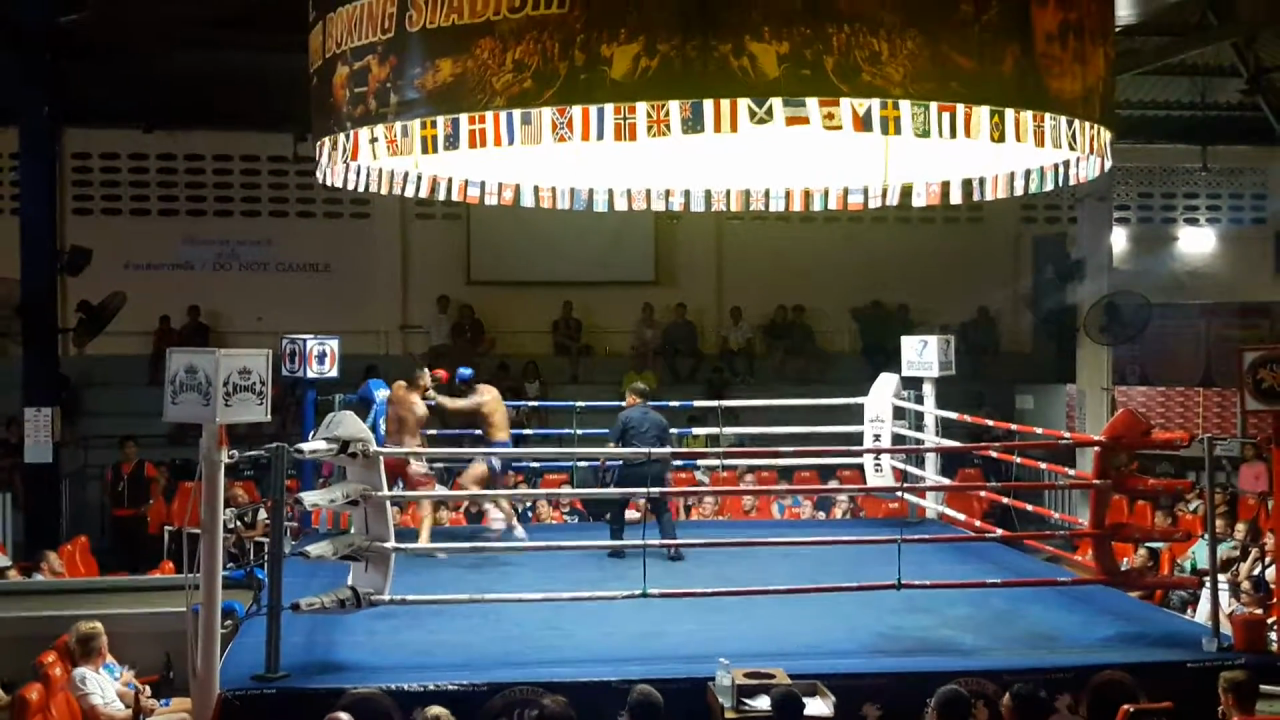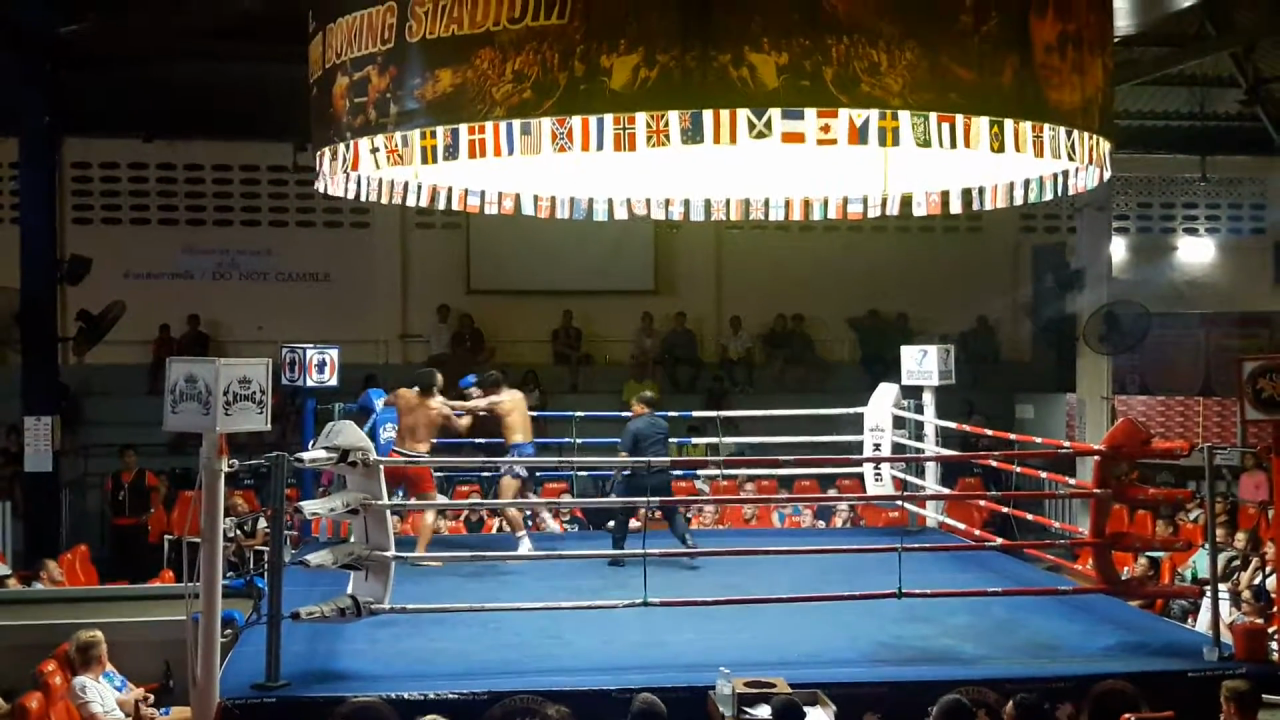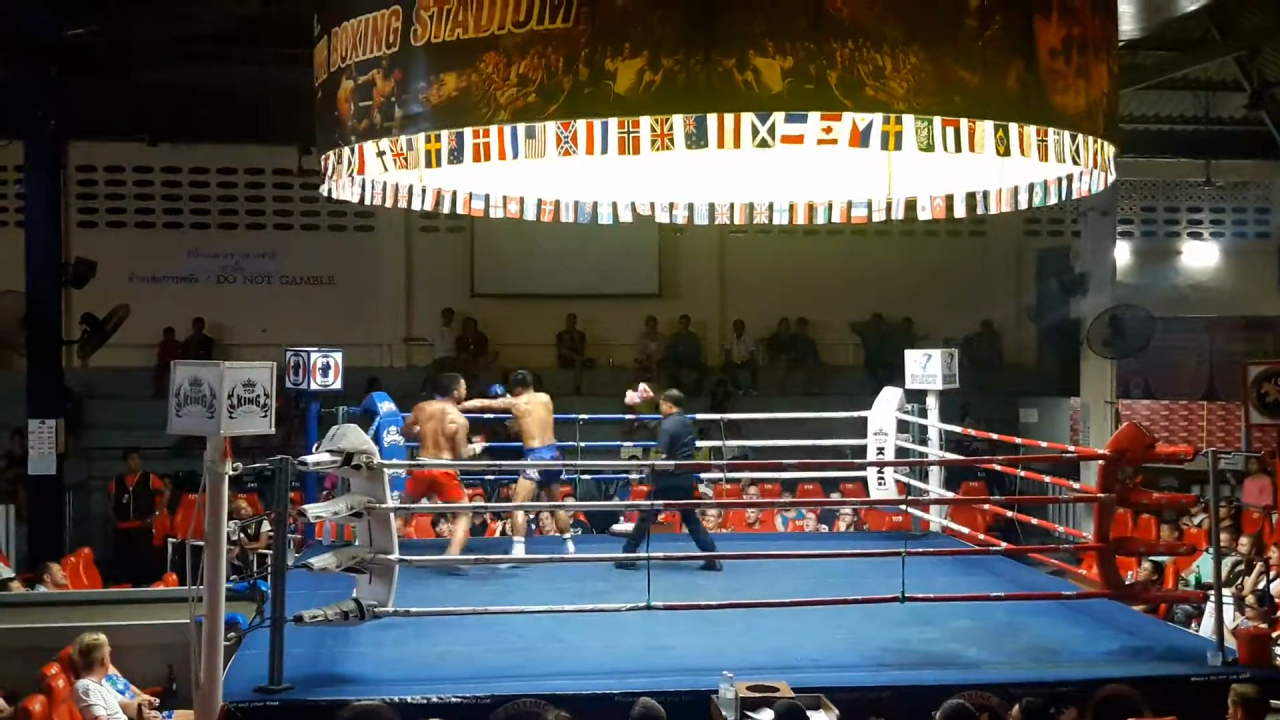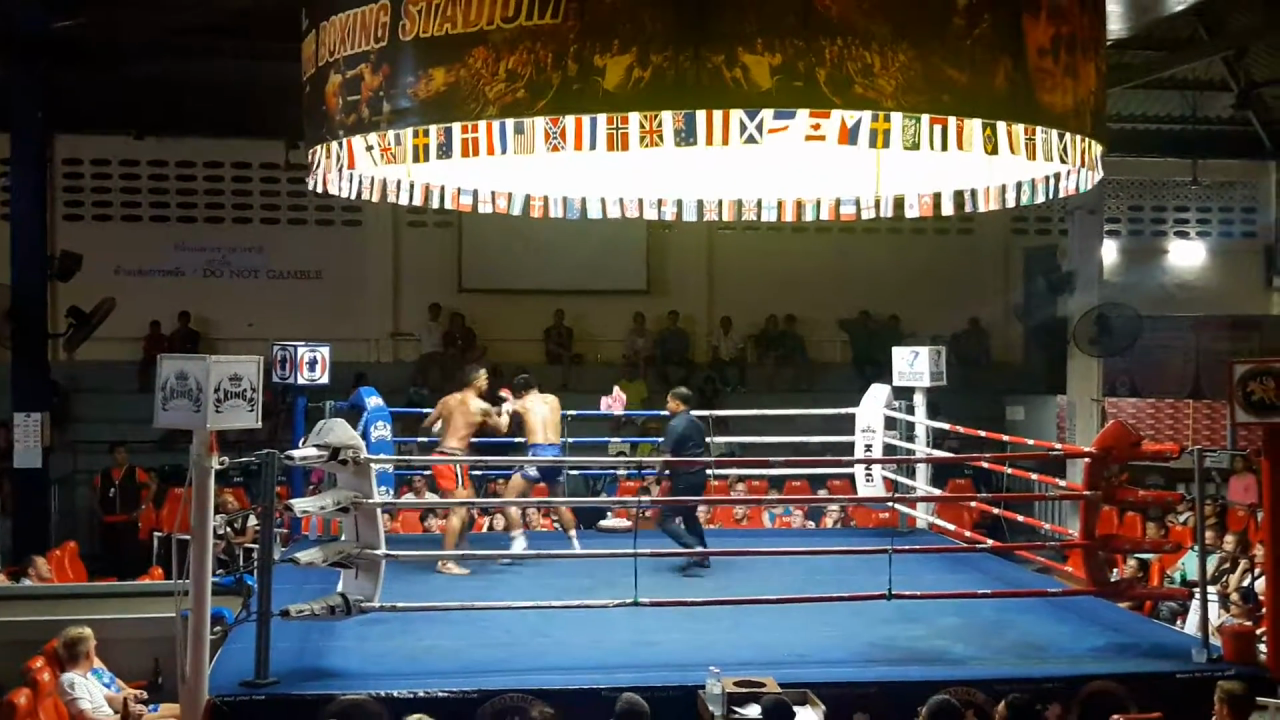
dt=0.2s
person 1, frame 1
left shoulder: (396, 388)
right shoulder: (420, 409)
right elbow: (408, 442)
left wrist: (430, 380)
right wrist: (413, 464)
right hip: (408, 455)
right knee: (426, 500)
right ankle: (423, 541)
person 1, frame 2
left shoulder: (403, 395)
right shoulder: (442, 410)
left elbow: (387, 402)
right elbow: (461, 426)
left hip: (396, 457)
right hip: (418, 462)
right knee: (431, 507)
right ankle: (421, 554)
person 1, frame 3
left shoulder: (422, 408)
right shoulder: (459, 420)
left elbow: (407, 433)
right elbow: (463, 455)
right wrist: (476, 448)
left hip: (421, 469)
right hip: (444, 471)
right knee: (463, 515)
right ankle: (452, 557)
person 1, frame 4
left shoulder: (447, 400)
right shoulder: (478, 405)
left elbow: (428, 424)
right elbow: (502, 428)
right wrist: (506, 408)
left hip: (448, 458)
right hip: (451, 460)
left knee: (463, 508)
right knee: (458, 511)
left ankle: (454, 548)
right ankle: (445, 562)
person 2, frame 1
left shoulder: (481, 400)
right shoulder: (489, 390)
left elbow: (450, 406)
left wrist: (432, 394)
left hip: (498, 450)
right hip: (500, 447)
left knee: (465, 482)
right ankle: (516, 528)
person 2, frame 2
left shoulder: (496, 400)
right shoulder: (518, 394)
left elbow: (466, 407)
right wrist: (479, 395)
left hip: (518, 452)
right hip: (529, 449)
left knee: (504, 501)
right knee: (522, 493)
left ankle: (525, 545)
right ankle: (546, 519)
person 2, frame 3
left shoulder: (515, 403)
right shoulder: (545, 399)
left elbow: (483, 404)
left wrist: (458, 406)
left hip: (535, 457)
right hip: (553, 453)
left knee: (518, 506)
left ankle: (518, 550)
right ankle: (569, 547)
person 2, frame 4
left shoulder: (521, 403)
right shoulder: (554, 400)
left hip: (537, 454)
right hip: (556, 453)
left knee: (509, 498)
right knee: (559, 503)
left ankle: (518, 543)
right ankle: (575, 546)
person 3, frame 1
left shoulder: (624, 416)
right shoulder: (660, 419)
left elbow: (612, 444)
right elbow: (668, 449)
left wrist: (604, 459)
right wrist: (665, 471)
left hip: (632, 468)
right hip: (655, 468)
left knee: (617, 506)
right knee: (662, 509)
left ankle: (617, 547)
right ankle: (672, 547)
person 3, frame 2
left shoulder: (633, 426)
right shoulder: (664, 425)
left elbow: (625, 455)
left wrist: (619, 474)
left hip: (639, 478)
right hip: (662, 477)
left knee: (622, 515)
right knee: (672, 513)
left ankle: (617, 555)
right ankle: (689, 543)
person 3, frame 3
left shoulder: (667, 426)
right shoulder: (688, 423)
left elbow: (662, 457)
left wrist: (654, 478)
left hip: (669, 479)
right hip: (687, 479)
left knee: (646, 517)
right knee: (691, 518)
right ankle: (712, 559)
person 3, frame 4
left shoulder: (675, 425)
right shoulder: (696, 423)
left elbow: (667, 457)
right elbow: (704, 451)
left wrist: (656, 477)
left hip: (684, 478)
right hip: (699, 476)
left knee: (666, 519)
right knee: (689, 515)
left ankle: (694, 551)
right ankle: (701, 556)
